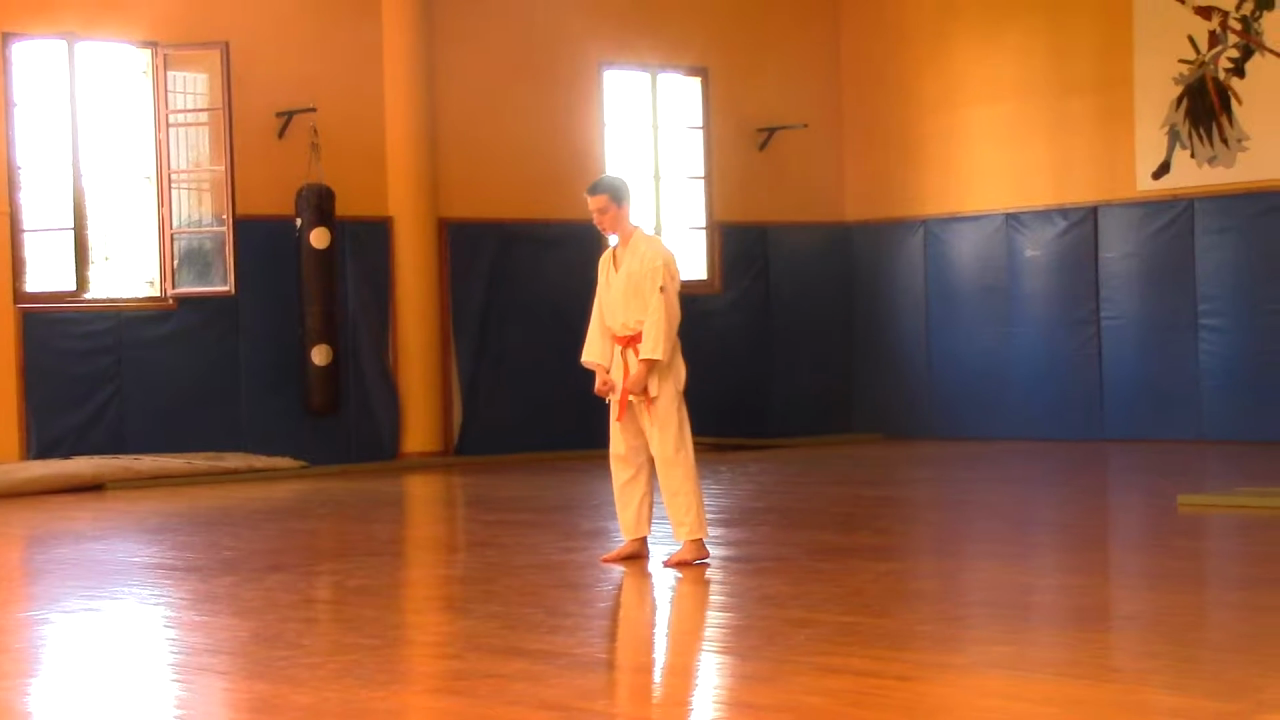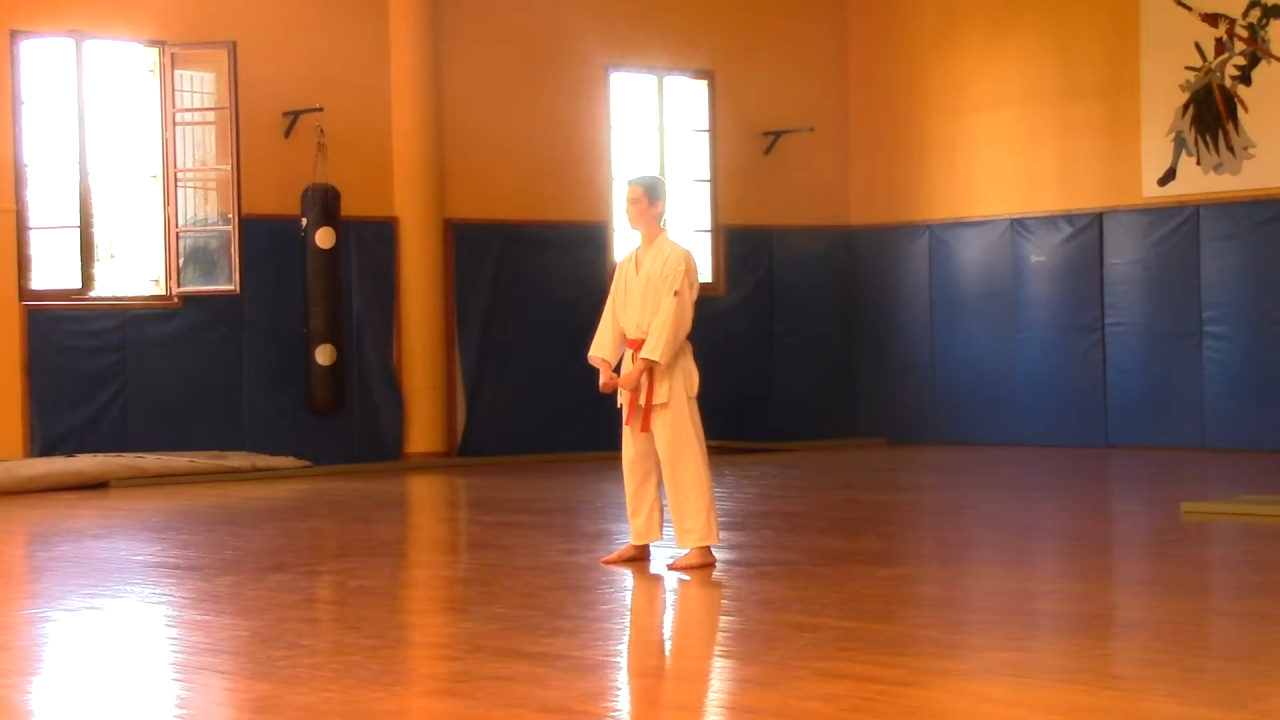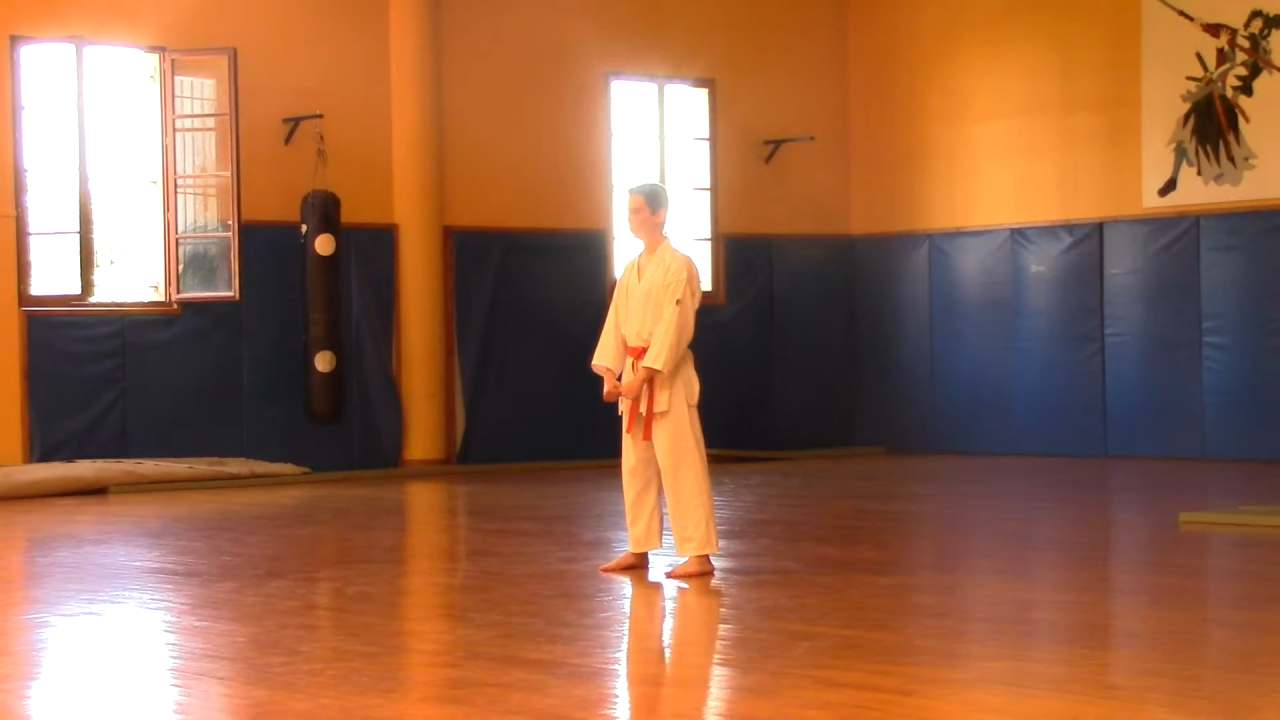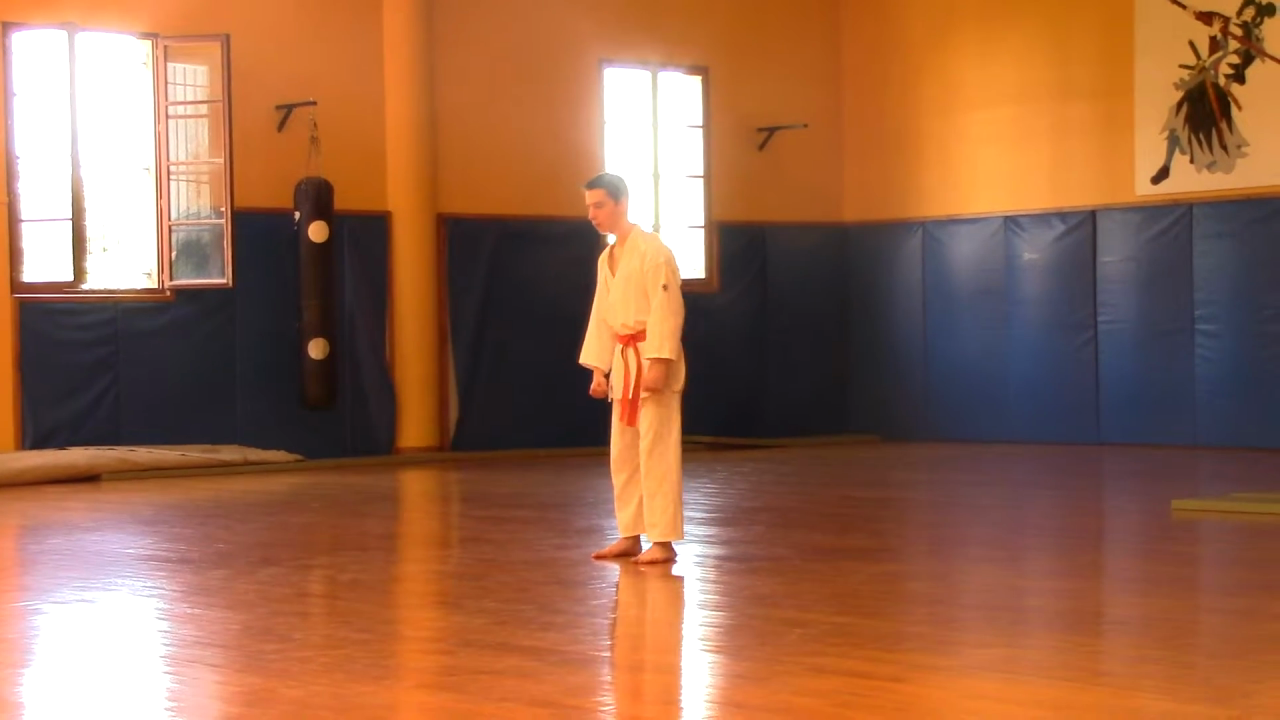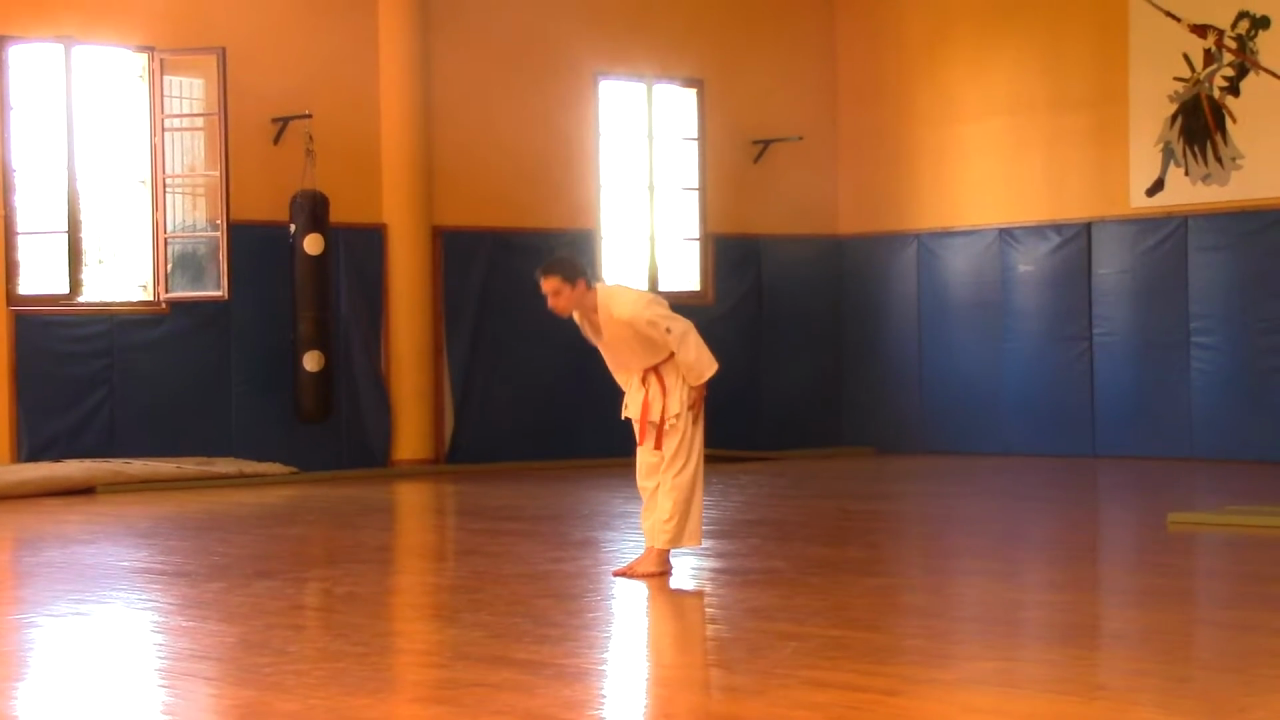
dt=1s
person 1, frame 1
left shoulder: (654, 253)
right shoulder: (607, 260)
left elbow: (663, 316)
right elbow: (601, 317)
left wrist: (643, 368)
right wrist: (600, 368)
left hip: (656, 364)
right hip: (621, 363)
left knee: (670, 451)
right knee: (625, 454)
left ankle: (693, 540)
right ankle: (636, 538)
person 1, frame 2
left shoulder: (676, 257)
right shoulder: (627, 263)
left elbow: (671, 320)
right elbow: (613, 316)
left wrist: (641, 367)
right wrist: (605, 365)
left hip: (667, 368)
right hip: (633, 367)
left knee: (682, 457)
right knee: (637, 458)
left ankle: (701, 545)
right ankle: (640, 540)
person 1, frame 3
left shoulder: (679, 265)
right shoulder: (631, 269)
left elbow: (674, 328)
right elbow: (616, 323)
left wrist: (644, 375)
right wrist: (610, 372)
left hip: (667, 376)
right hip: (635, 374)
left knee: (681, 466)
right knee: (637, 466)
left ankle: (699, 554)
right ankle: (639, 548)
person 1, frame 4
left shoulder: (653, 250)
right shoulder: (606, 258)
left elbow: (667, 311)
right elbow: (602, 317)
left wrist: (658, 365)
right wrist: (599, 369)
left hip: (653, 360)
right hip: (624, 360)
left knee: (656, 452)
right knee: (623, 454)
left ankle: (662, 541)
right ankle: (630, 535)
person 1, frame 5
left shoulder: (627, 307)
right shoulder: (581, 314)
left elbow: (682, 334)
left wrist: (698, 384)
right wrist: (633, 390)
left hip: (677, 382)
right hip: (645, 385)
left knee: (675, 468)
right knee: (649, 471)
left ankle: (659, 554)
right ankle: (653, 550)
